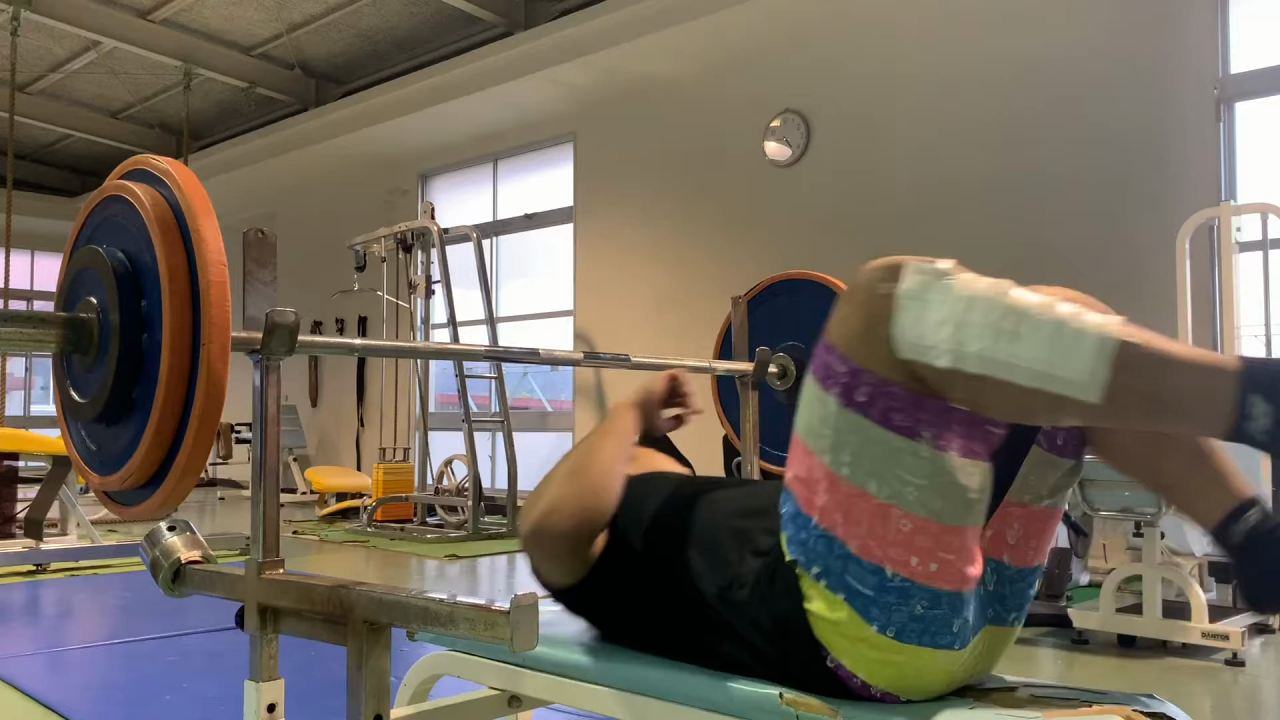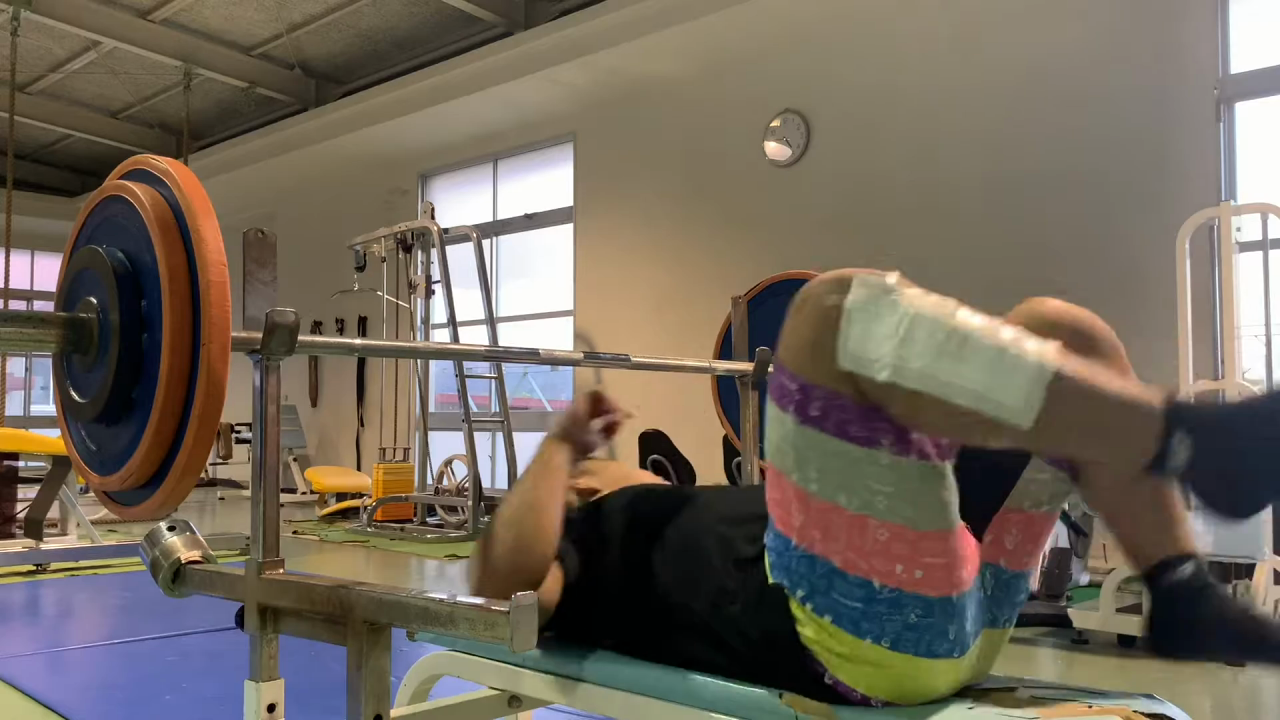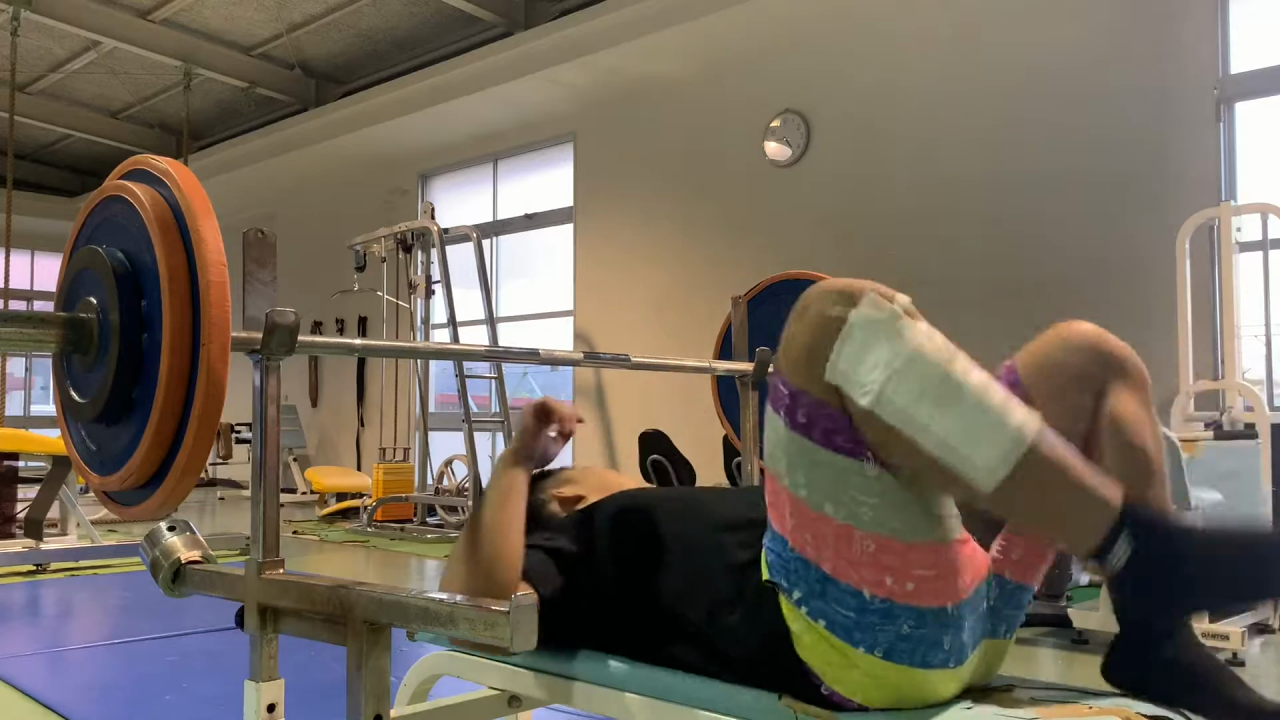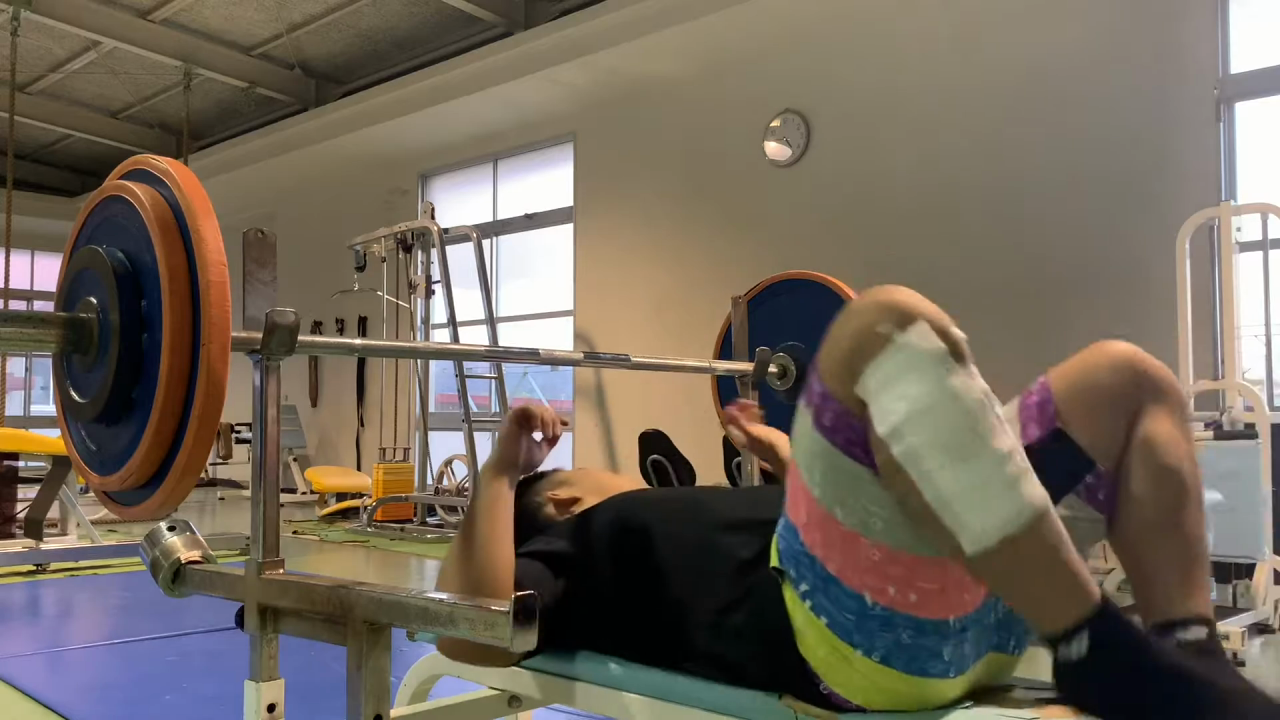
dt=0.1s
person 1, frame 1
left shoulder: (701, 510)
right shoulder: (610, 544)
right elbow: (553, 533)
right wrist: (627, 420)
left hip: (968, 600)
right hip: (870, 609)
left knee: (1066, 322)
right knee: (892, 294)
person 1, frame 2
left shoulder: (671, 516)
right shoulder: (589, 547)
right elbow: (503, 577)
right wrist: (560, 444)
left hip: (958, 603)
right hip: (863, 616)
left knee: (1055, 330)
right knee: (836, 305)
left ankle: (1183, 596)
right ankle: (1185, 444)
person 1, frame 3
left shoulder: (673, 520)
right shoulder: (575, 551)
right elbow: (478, 611)
left wrist: (802, 445)
right wrist: (515, 465)
left hip: (959, 607)
right hip: (861, 623)
left knee: (1084, 353)
right knee: (840, 310)
left ankle: (1160, 633)
right ankle: (1141, 550)
person 1, frame 4
left shoulder: (661, 525)
right shoulder: (570, 555)
right elbow: (471, 630)
left wrist: (774, 447)
right wrist: (499, 472)
left hip: (963, 613)
right hip: (864, 627)
left knee: (1126, 376)
right knee: (887, 323)
right ankle: (1099, 650)
